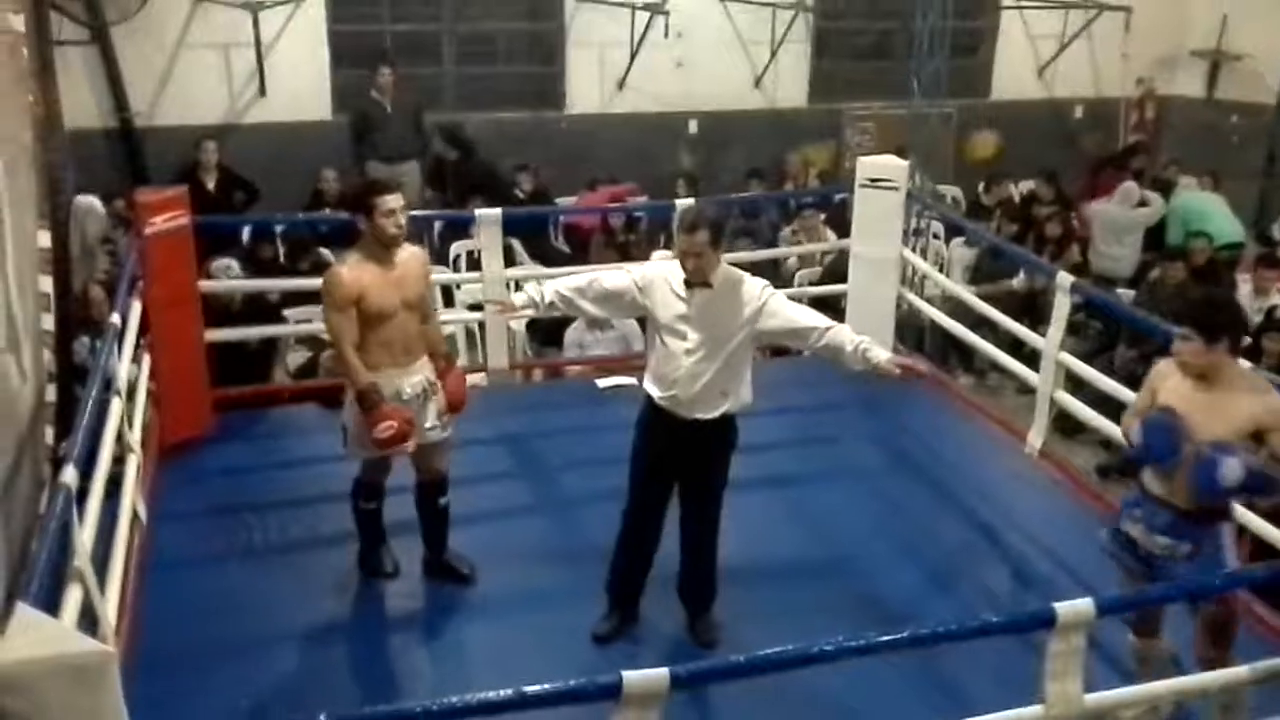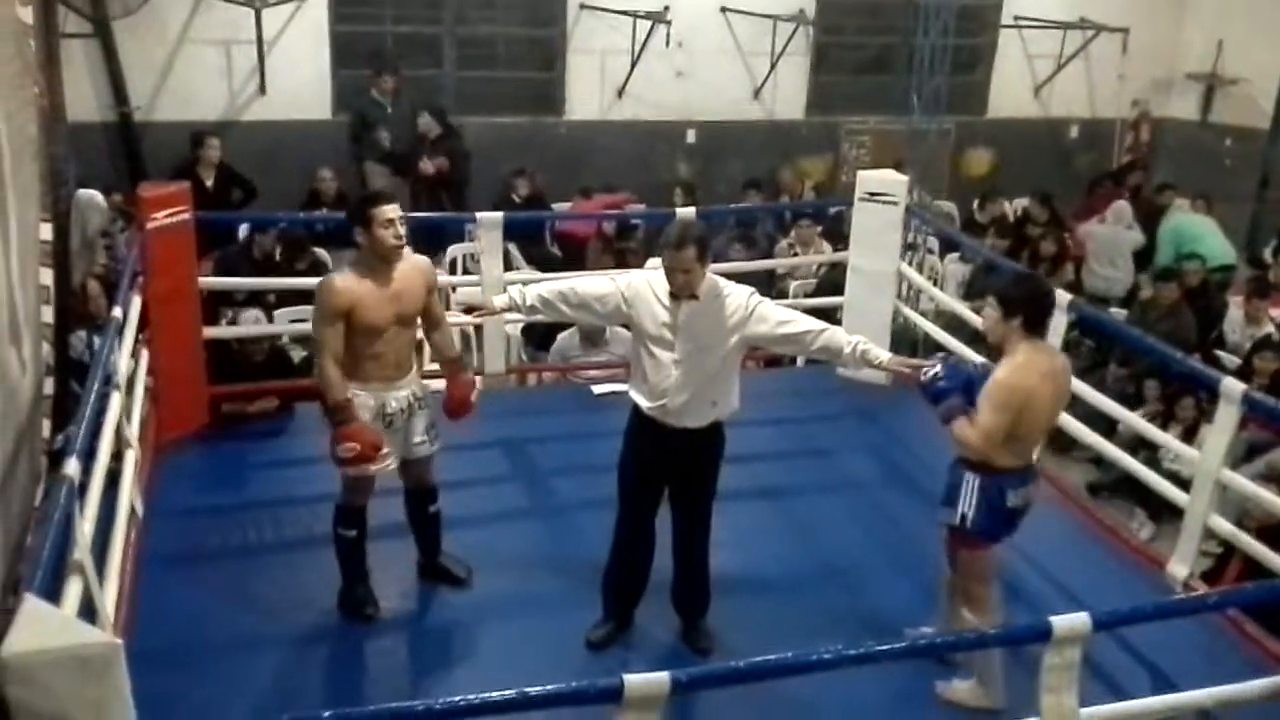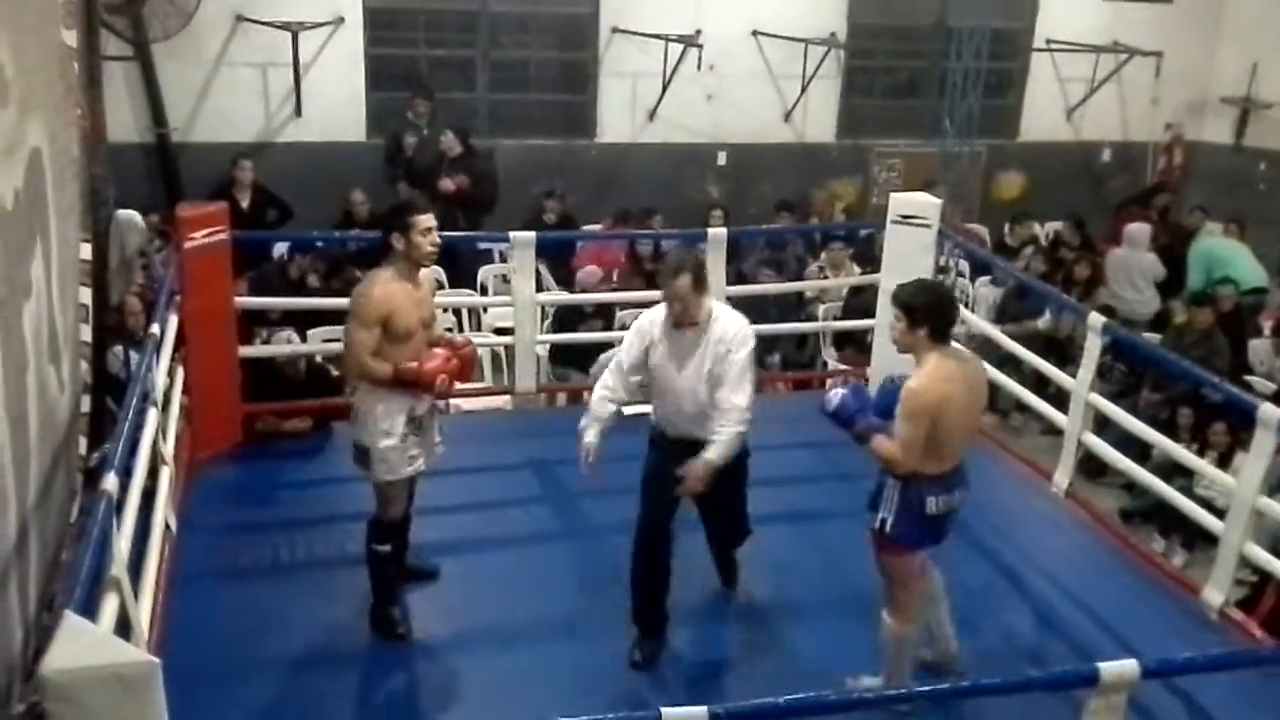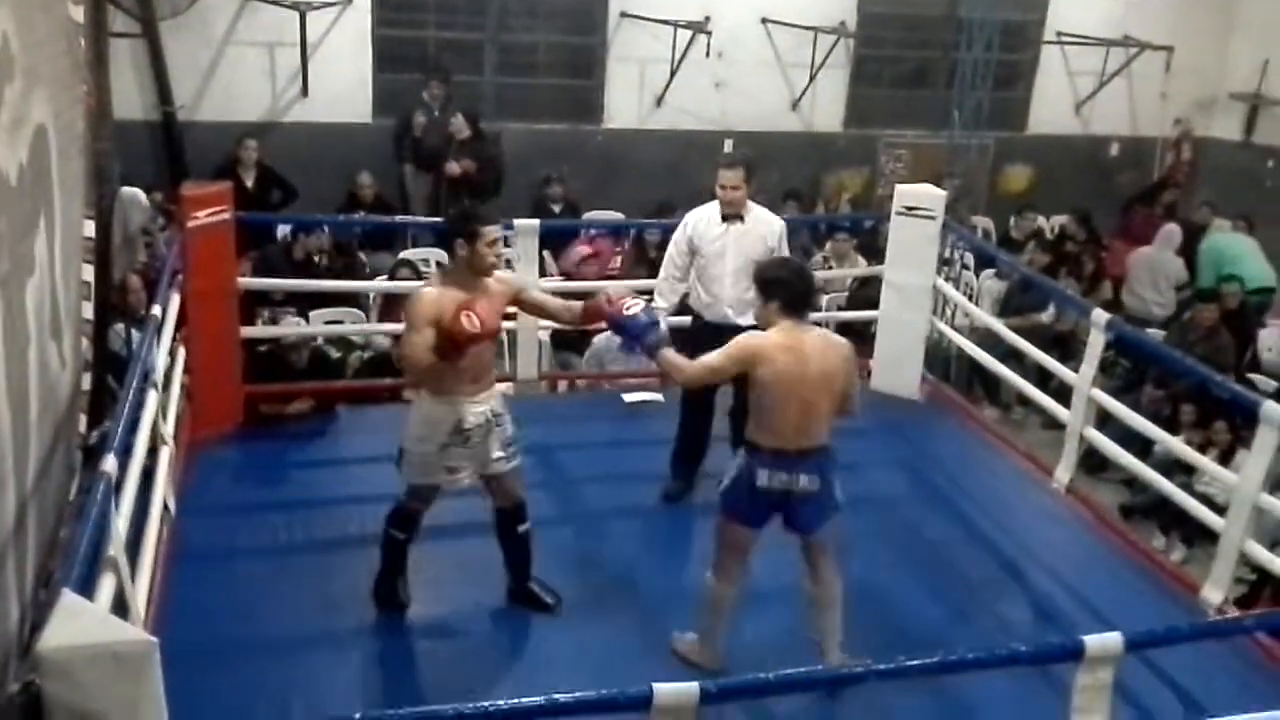
dt=1s
person 1, frame 1
right shoulder: (1164, 373)
right elbow: (1131, 418)
right wrist: (1142, 437)
left hip: (1201, 533)
right hip: (1143, 513)
left knee: (1215, 647)
right knee: (1142, 620)
person 1, frame 2
left shoulder: (1012, 376)
right shoulder: (1055, 360)
left elbow: (977, 445)
left wrist: (947, 400)
right wrist: (977, 390)
left hip: (987, 486)
right hip: (1018, 477)
left knee: (976, 589)
right knee: (958, 559)
left ankle: (986, 688)
right ankle: (950, 636)
person 1, frame 3
left shoulder: (922, 387)
right shoulder: (971, 365)
left elbow: (902, 460)
left wrist: (858, 420)
left hip: (912, 495)
right hip: (950, 483)
left knee: (901, 596)
right knee: (917, 565)
left ankle: (895, 686)
right ankle: (945, 647)
person 1, frame 4
left shoulder: (756, 346)
right shoulder: (840, 349)
left elbow: (687, 374)
right elbow: (846, 406)
left wrist: (649, 336)
left hip: (762, 469)
right hip: (815, 468)
left knee: (728, 564)
right knee: (822, 563)
left ankle: (707, 649)
right ankle: (831, 656)
person 2, frame 1
left shoulder: (417, 259)
right shoulder: (344, 278)
right elbow: (345, 349)
left wrist: (445, 367)
right wrist: (373, 402)
left hip: (421, 378)
right hip: (376, 384)
left knee: (435, 472)
right knee: (375, 473)
left ankle: (437, 555)
right ankle: (372, 547)
person 2, frame 2
left shoulder: (421, 269)
right shoulder: (338, 289)
left elbow: (436, 325)
right elbow: (328, 360)
left wrist: (457, 371)
right wrist: (343, 417)
left hip: (409, 390)
right hip: (363, 398)
left knee: (422, 482)
right knee: (356, 497)
left ankle: (432, 558)
right ankle: (354, 584)
person 2, frame 3
left shoulder: (426, 279)
right shoulder: (374, 293)
right elbow: (357, 364)
left wrist: (448, 343)
right wrist: (412, 375)
left hip: (418, 401)
right hip: (384, 407)
left knee: (406, 492)
right knee: (390, 507)
left ankle: (397, 562)
right ankle: (384, 602)
person 2, frame 4
left shoulder: (502, 285)
right shoulder: (426, 300)
left elbow: (558, 309)
right elbow: (413, 371)
left wrist: (593, 310)
right wrist: (451, 346)
left hip: (487, 407)
right hip: (439, 412)
left knee: (511, 500)
right knee: (415, 503)
left ankle: (521, 582)
right ankle: (390, 575)
person 3, frame 1
left shoulder: (751, 295)
right shoulder: (652, 279)
left elbow: (811, 326)
right elbow: (591, 290)
left wrist: (875, 355)
right wrist: (527, 298)
left hip: (713, 427)
right hip: (659, 418)
left knee: (702, 524)
right knee: (639, 516)
left ankle: (699, 609)
right ankle: (622, 605)
person 3, frame 2
left shoulder: (739, 304)
right shoulder: (636, 289)
left elbow: (803, 329)
right elbow: (573, 294)
left wrist: (876, 356)
right wrist: (506, 301)
left hip: (701, 436)
right hip: (647, 428)
left knee: (693, 531)
right knee: (632, 525)
left ankle: (693, 617)
right ankle: (617, 612)
person 3, frame 3
left shoulder: (733, 328)
right shoulder: (650, 323)
left elbow: (736, 401)
right elbow: (617, 377)
left wrist: (709, 461)
right wrist: (591, 430)
left hip: (721, 446)
right hip: (669, 441)
left knee: (732, 528)
right knee: (651, 536)
left ankle: (724, 554)
right ankle: (650, 629)
person 3, frame 4
left shoulder: (772, 227)
right shoulder: (695, 221)
right elbow: (672, 274)
left hip: (750, 331)
right hip: (705, 327)
left knee: (744, 410)
right knee: (695, 403)
right ankle: (683, 472)
